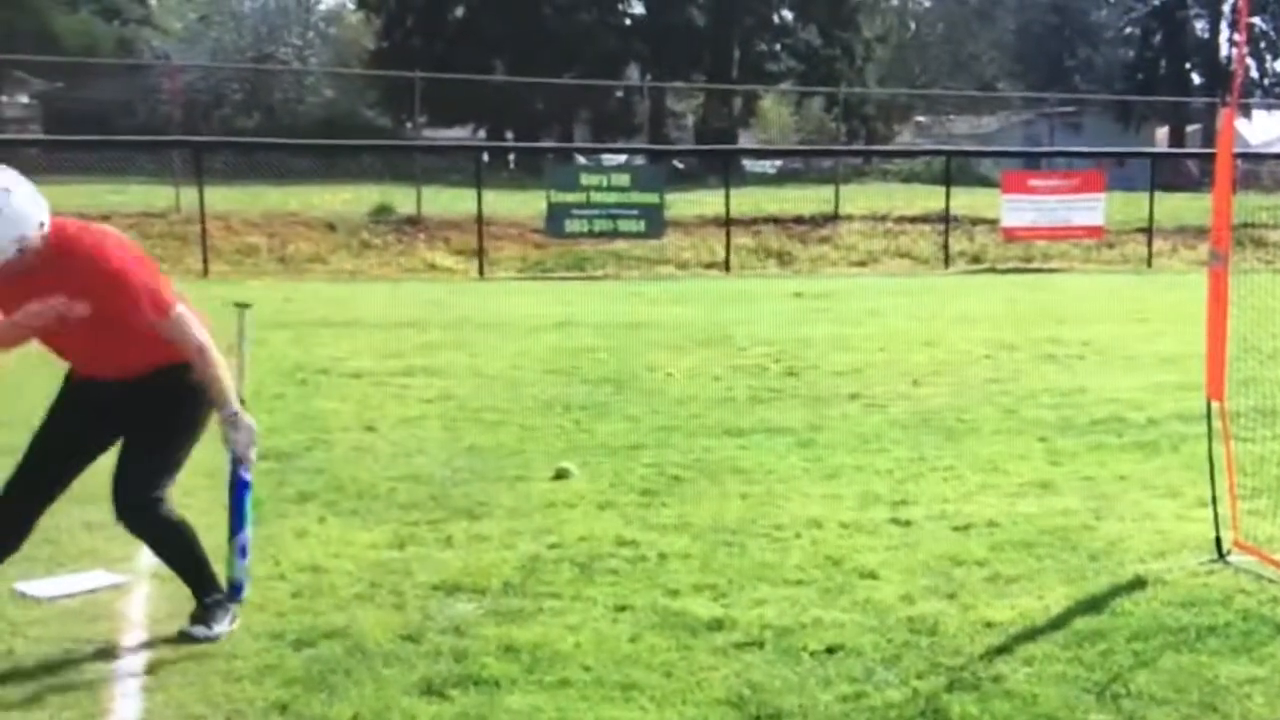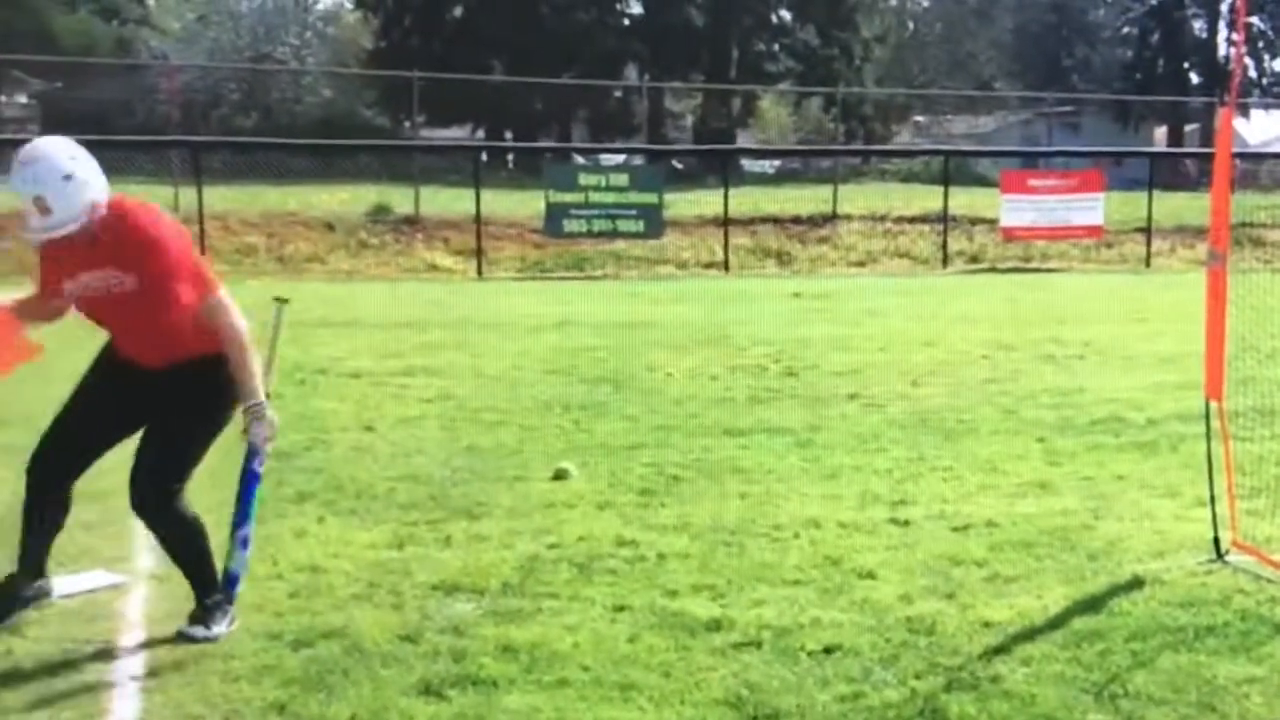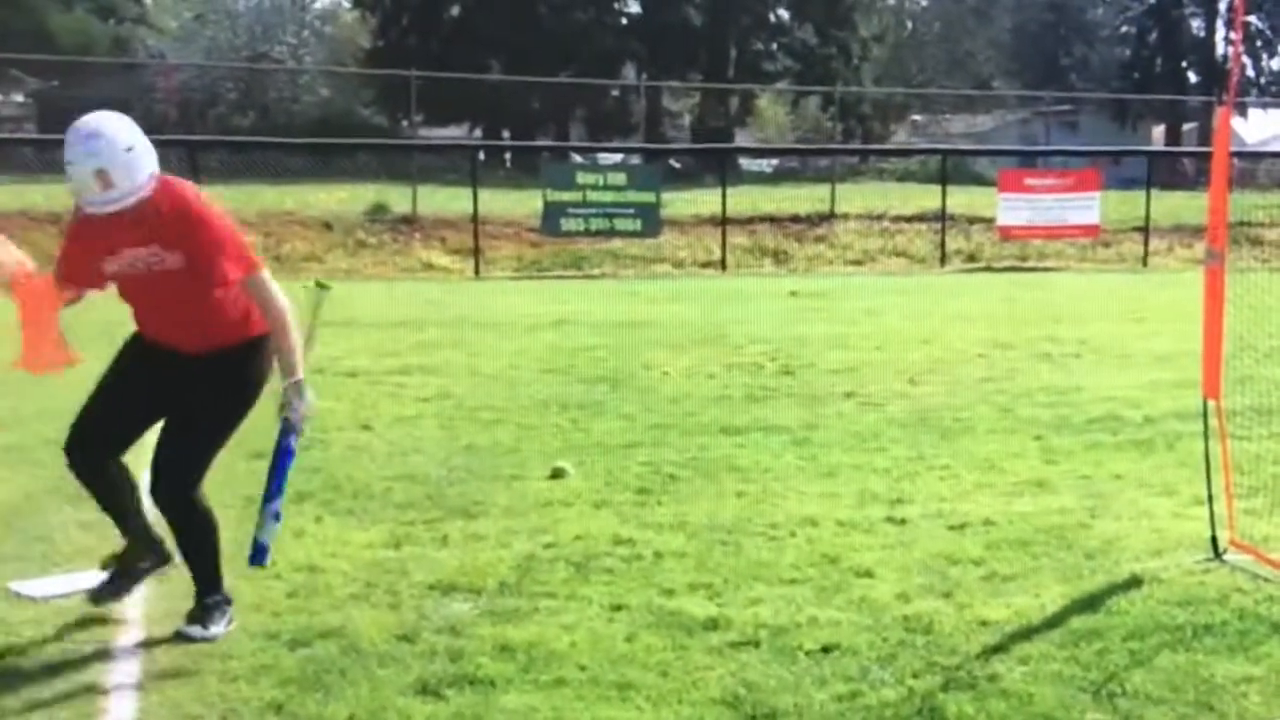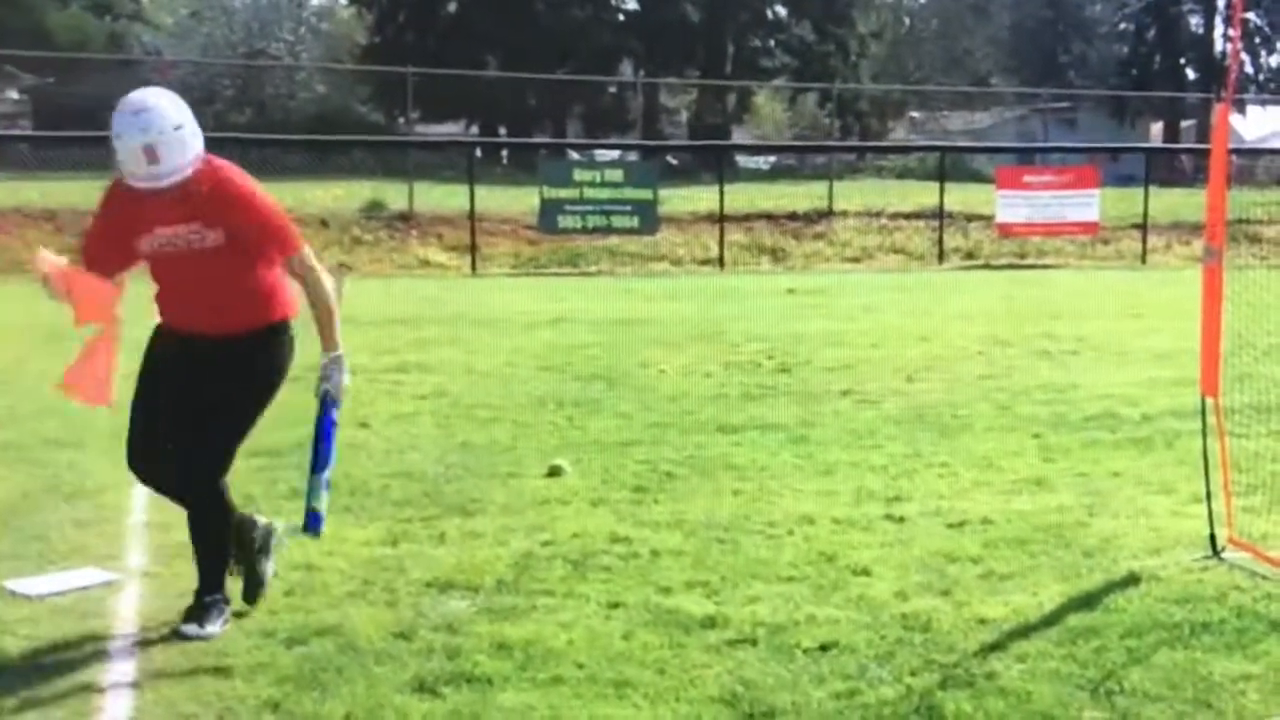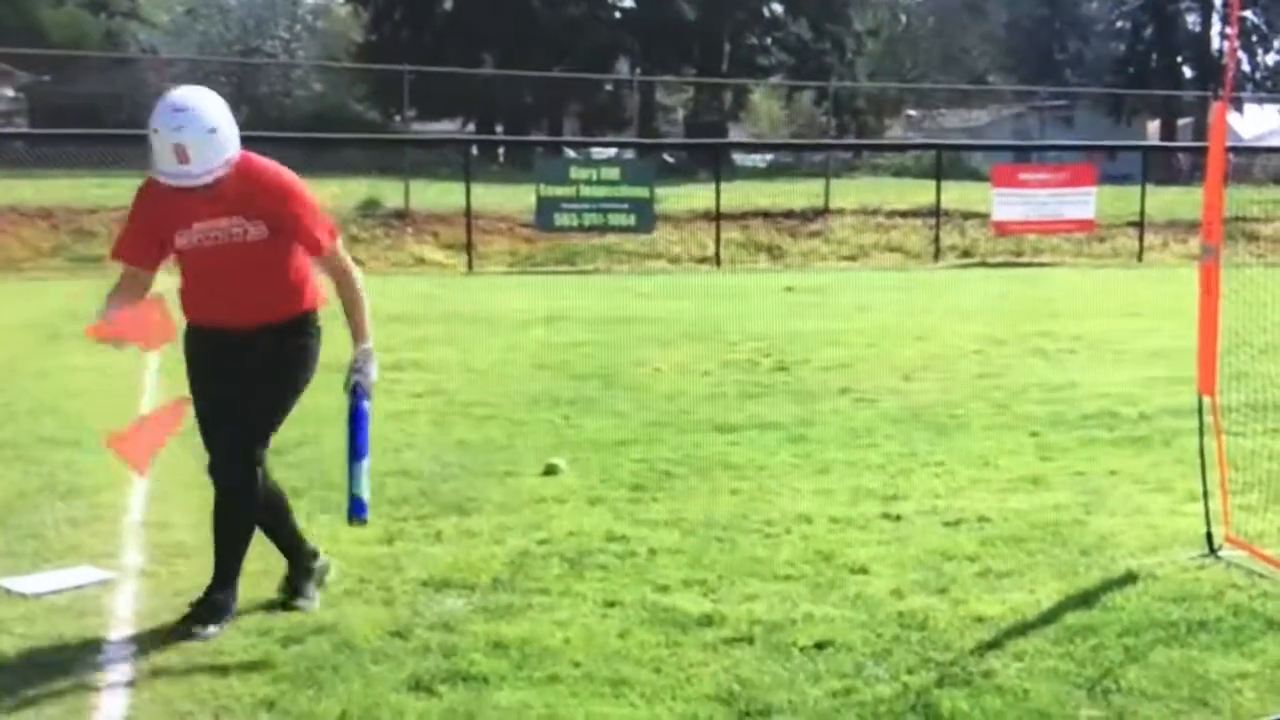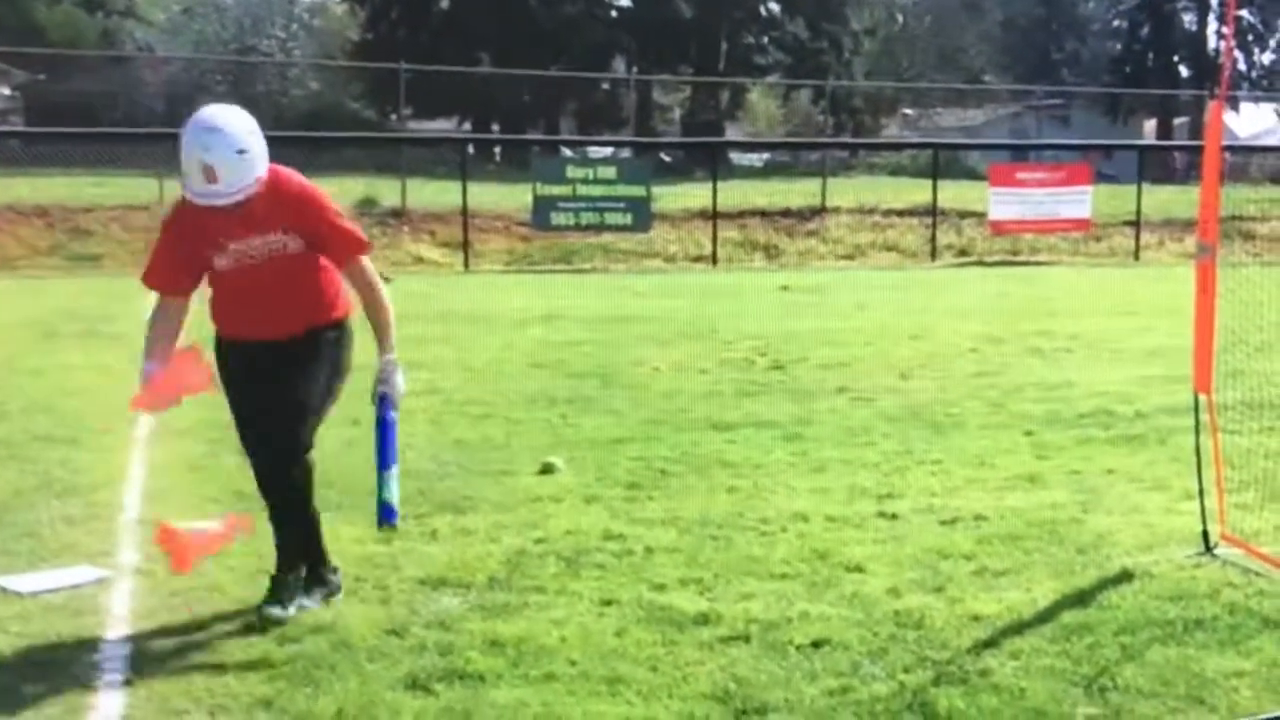
dt=0.1s
person 1, frame 1
left shoulder: (96, 255)
left elbow: (186, 331)
left wrist: (231, 414)
left hip: (172, 378)
right hip: (100, 381)
left knee: (136, 501)
left ankle: (215, 601)
person 1, frame 2
left shoulder: (148, 233)
right shoulder: (57, 244)
left elbow: (222, 315)
right elbow: (52, 303)
left wrist: (255, 405)
left hip: (203, 371)
right hip: (132, 362)
left knee: (154, 493)
right knee: (49, 464)
left ankle: (215, 600)
person 1, frame 3
left shoulder: (192, 213)
right shoulder: (92, 221)
left elbow: (265, 295)
right elbow: (66, 289)
left wrist: (295, 384)
left hip: (233, 355)
right hip: (159, 349)
left knee: (173, 482)
right knee: (86, 450)
left ankle: (214, 601)
right ankle: (142, 548)
person 1, frame 4
left shoulder: (233, 192)
right shoulder: (124, 199)
left elbow: (308, 271)
right elbow: (96, 274)
left wrist: (333, 356)
left hip: (254, 342)
right hip: (182, 337)
left knee: (195, 469)
right knee: (149, 458)
left ankle: (212, 595)
right ankle: (244, 534)
person 1, frame 5
left shoulder: (269, 186)
right shoulder: (158, 196)
left elbow: (338, 262)
right elbow: (134, 275)
left wrist: (363, 349)
right wrist: (113, 318)
left hip: (283, 333)
right hip: (211, 337)
left knee: (235, 457)
right knee: (231, 460)
left ankle: (223, 593)
right ankle: (305, 561)
person 1, frame 6
left shoulder: (300, 199)
right shoulder: (188, 218)
left elbow: (364, 277)
right elbow: (172, 302)
left wrist: (388, 360)
right wrist: (153, 368)
left hip: (316, 337)
right hip: (243, 349)
left knee: (287, 445)
right knee: (273, 466)
left ankle: (289, 574)
right ankle: (317, 571)
